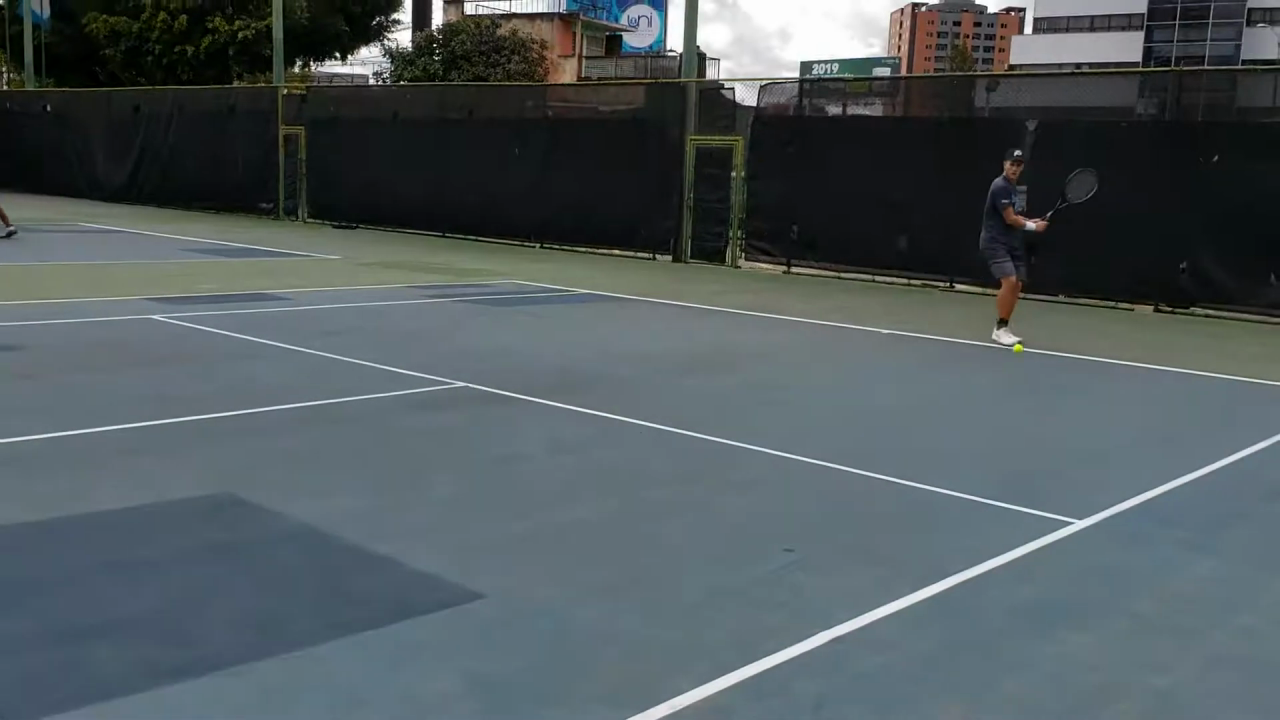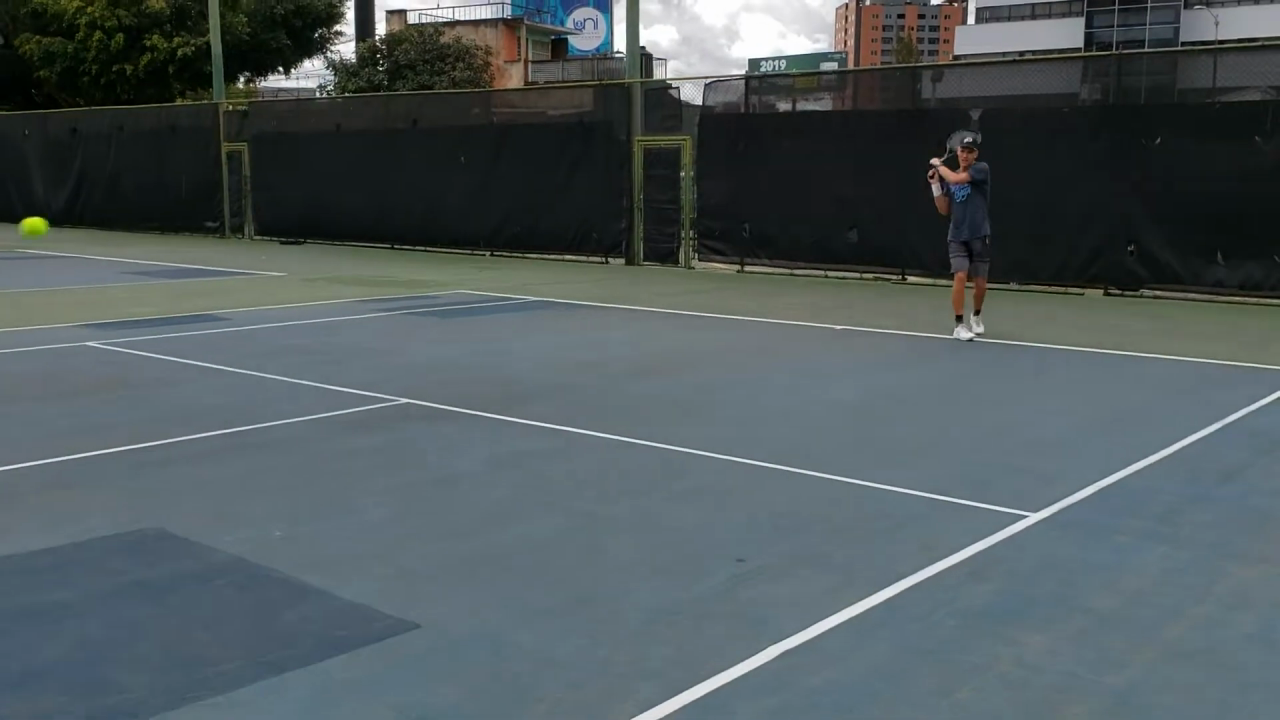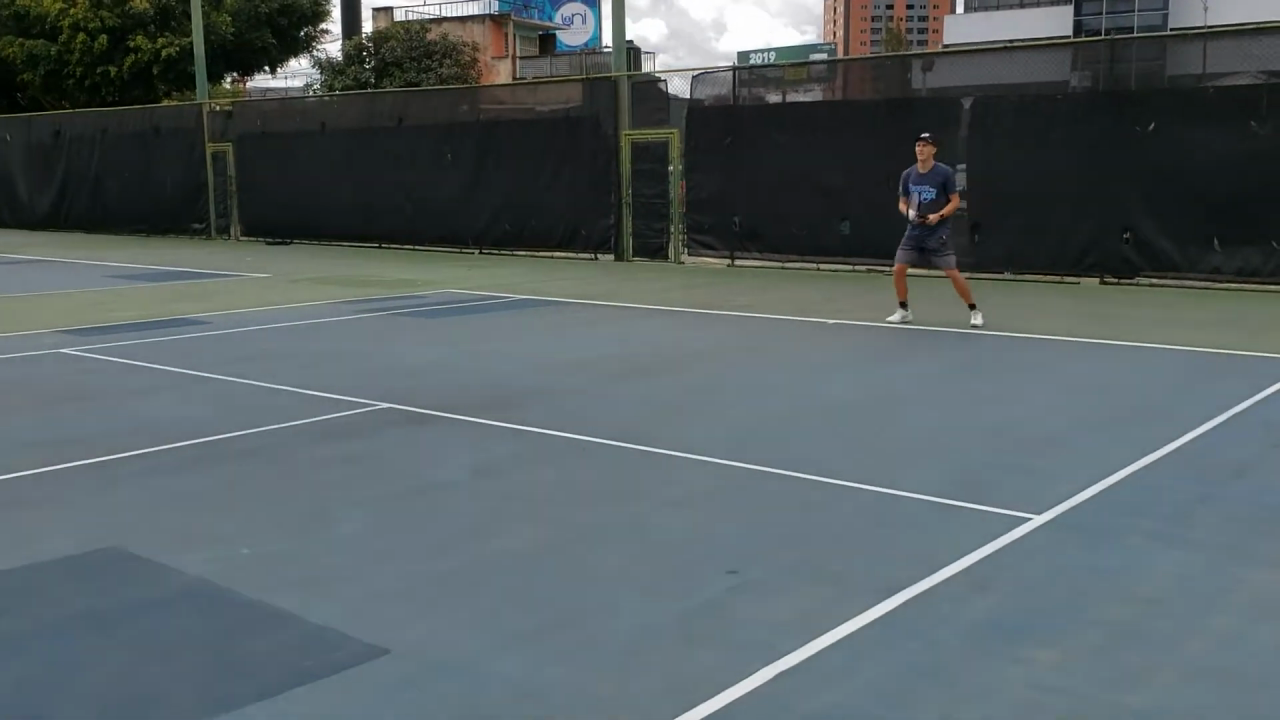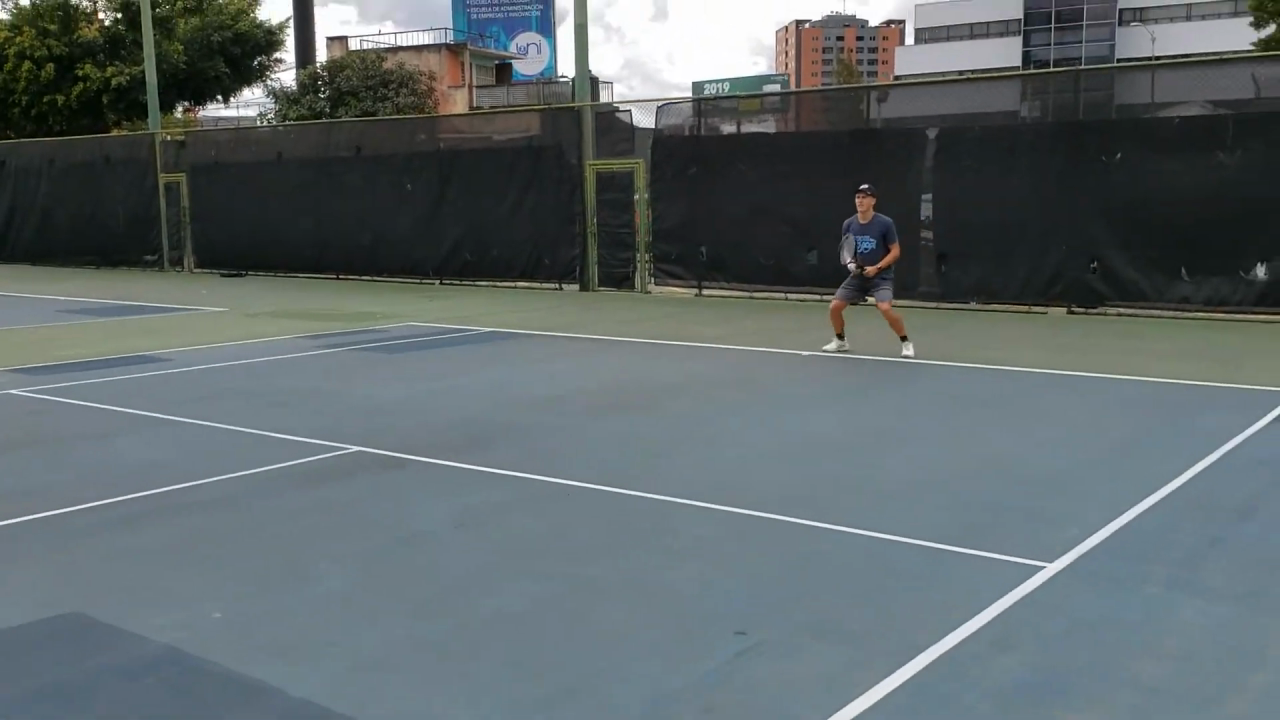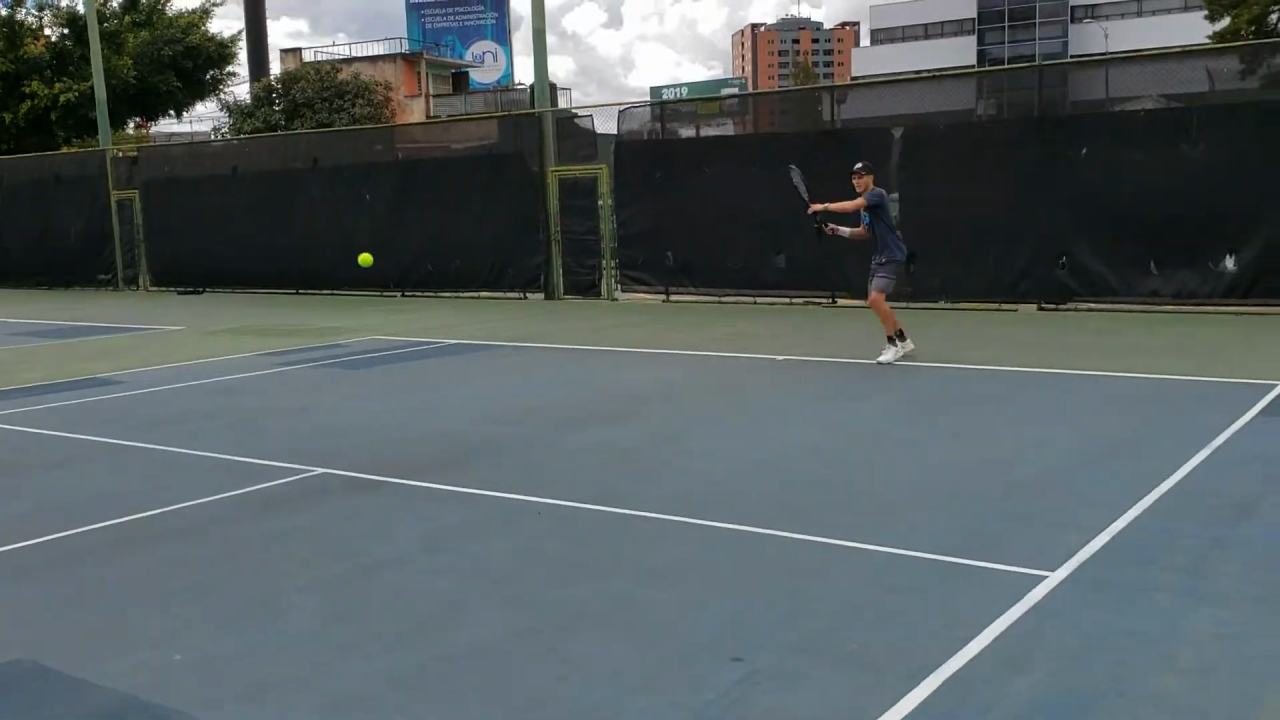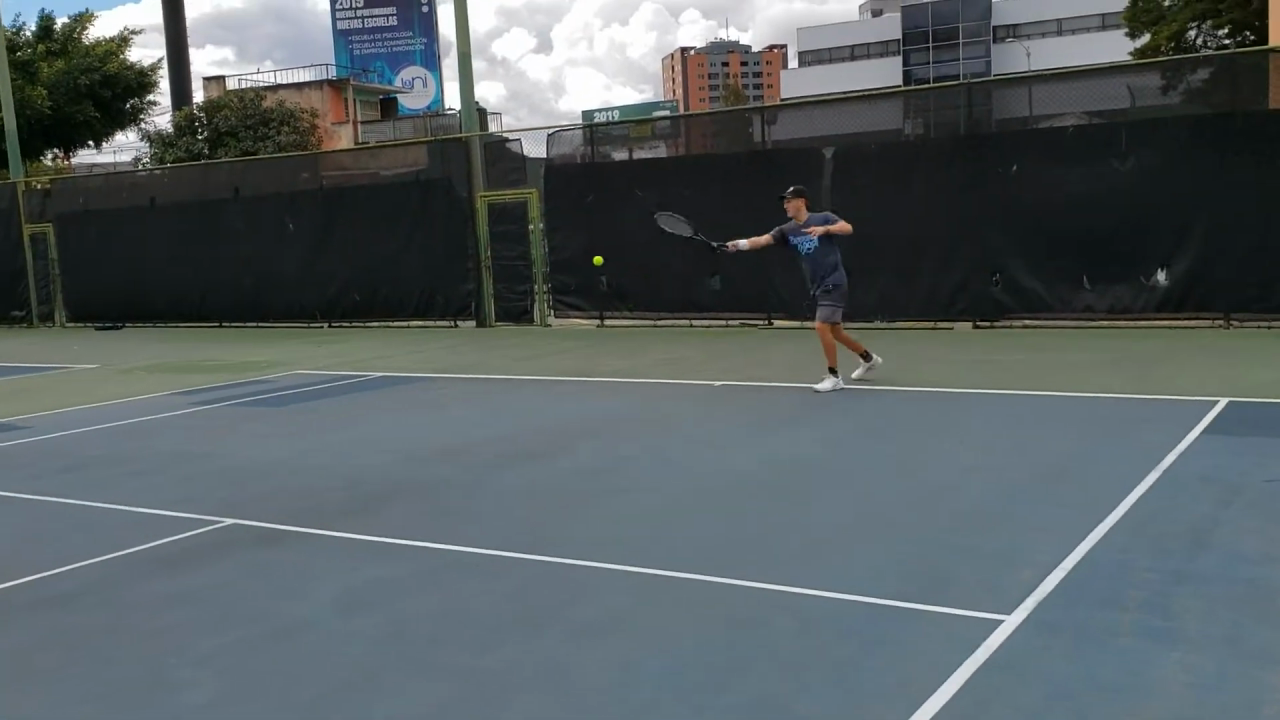
dt=0.7s
person 1, frame 1
left shoulder: (1011, 184)
right shoulder: (1000, 186)
right elbow: (1010, 219)
left wrist: (1031, 220)
right wrist: (1033, 227)
left hip: (1012, 243)
right hip: (994, 242)
left knee: (1017, 286)
right knee: (1009, 281)
left ankle: (1002, 328)
right ankle: (1001, 329)
person 1, frame 2
left shoulder: (982, 169)
right shoulder: (948, 177)
left elbow: (957, 180)
right elbow: (944, 211)
left wrist: (938, 166)
right wrist: (935, 184)
left hip: (979, 234)
right hip: (957, 235)
left knee: (980, 279)
right knee: (960, 277)
left ankle: (976, 315)
right ankle: (960, 325)
person 1, frame 3
left shoulder: (945, 173)
right shoulder: (907, 175)
left elbow: (955, 201)
right elbow: (902, 204)
left wrist: (939, 215)
right wrist: (910, 214)
left hip: (938, 233)
right hip: (915, 232)
left knee: (952, 274)
right knee: (898, 270)
left ankle: (975, 311)
right ankle: (904, 311)
person 1, frame 4
left shoulder: (885, 223)
right shoulder: (848, 224)
left elbow: (895, 252)
left wrist: (877, 268)
right wrist: (851, 264)
left hip: (881, 276)
right hip: (857, 276)
left knee: (885, 308)
right knee: (834, 307)
left ankle: (906, 343)
right ankle: (840, 340)
person 1, frame 5
left shoulder: (877, 194)
right shoulder: (863, 201)
left elbow: (851, 206)
right elbow: (864, 232)
left wrist: (824, 207)
right wrist: (839, 230)
left hip: (892, 257)
right hip: (880, 257)
left knee: (877, 298)
right knee: (873, 302)
left ankle: (894, 346)
right ankle: (903, 341)
person 1, frame 6
left shoulder: (824, 218)
right shoulder: (787, 230)
left elbow: (847, 229)
right elbow: (761, 241)
left wrist: (824, 228)
right wrist: (740, 244)
left hip: (834, 283)
right hip: (819, 286)
left knee: (822, 327)
right knee: (835, 331)
left ankle: (834, 376)
right ankle: (869, 359)
